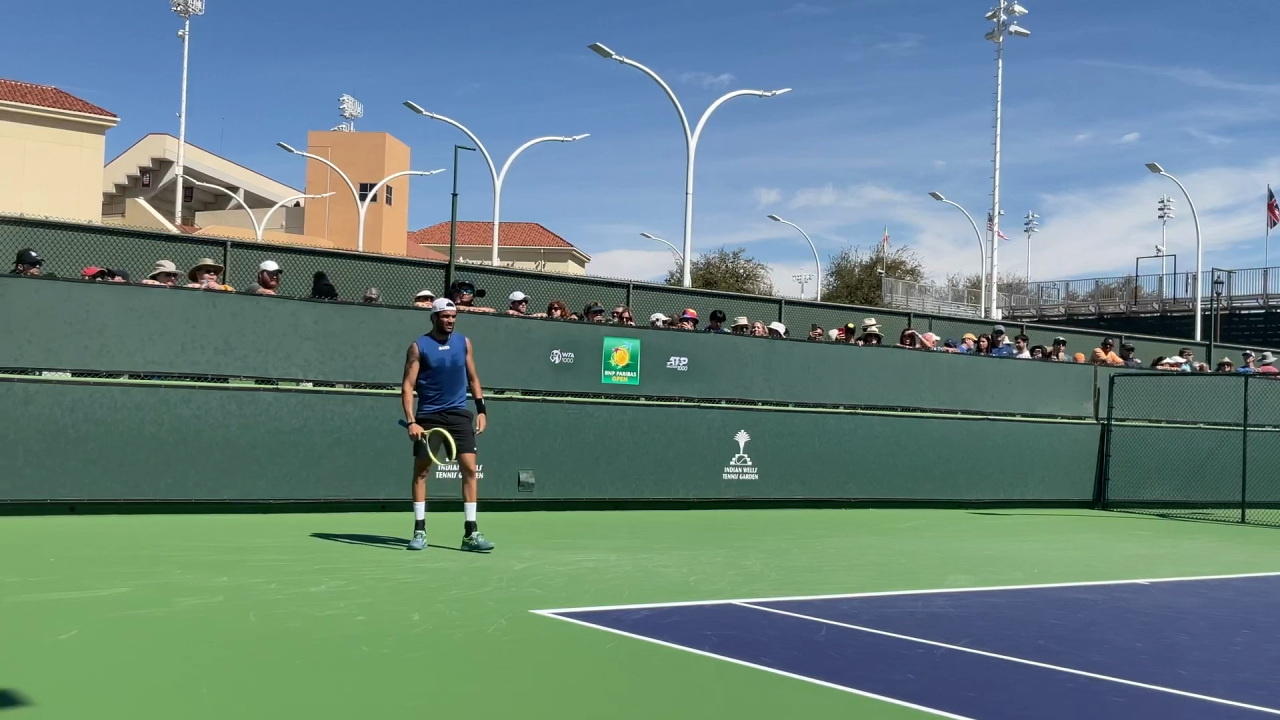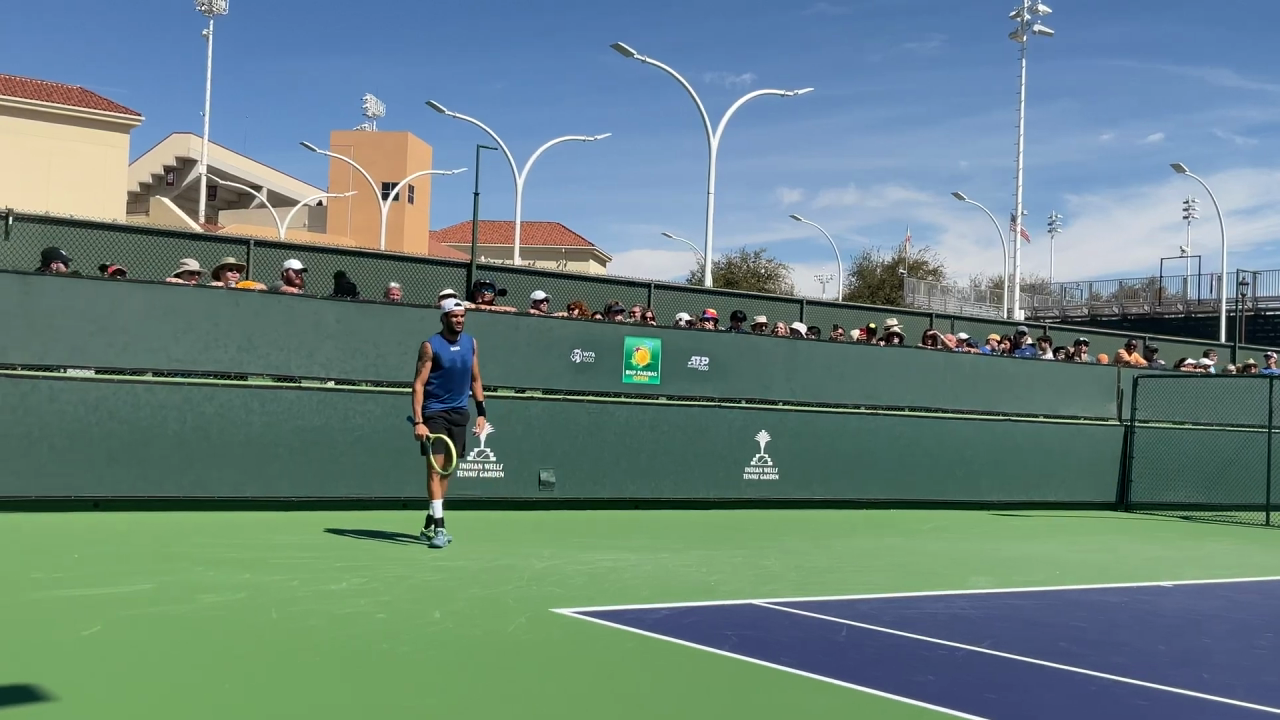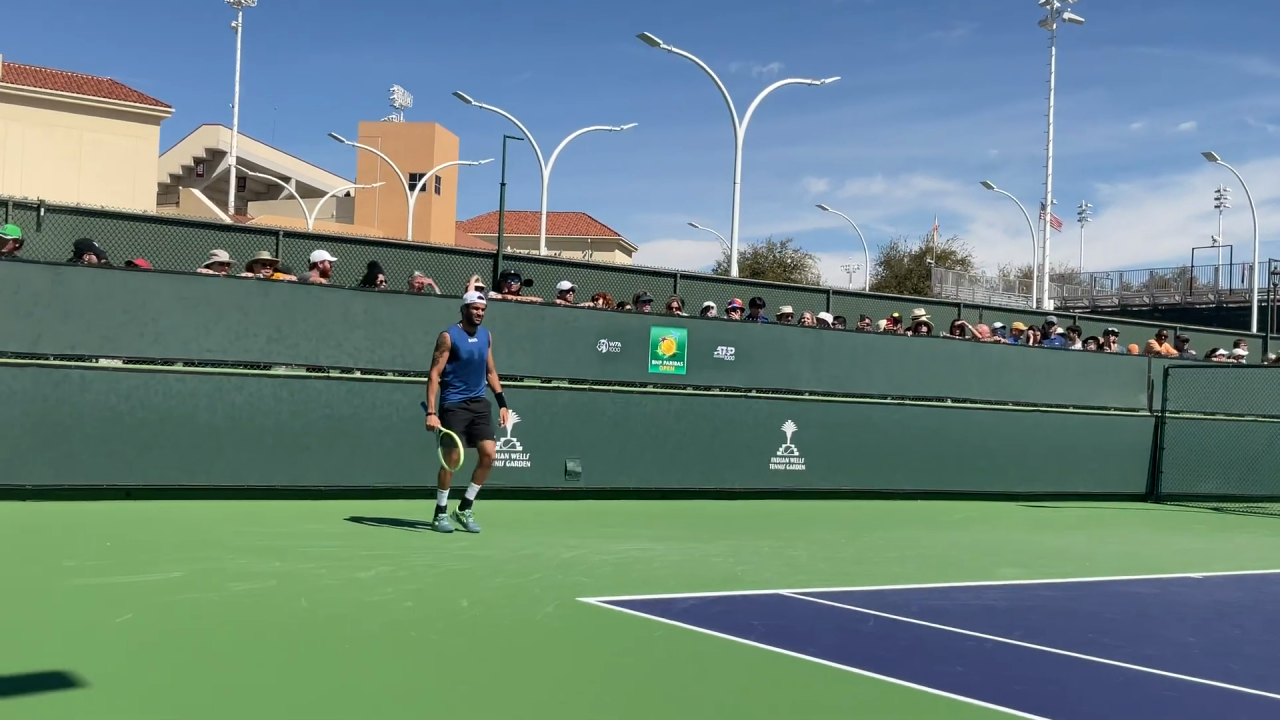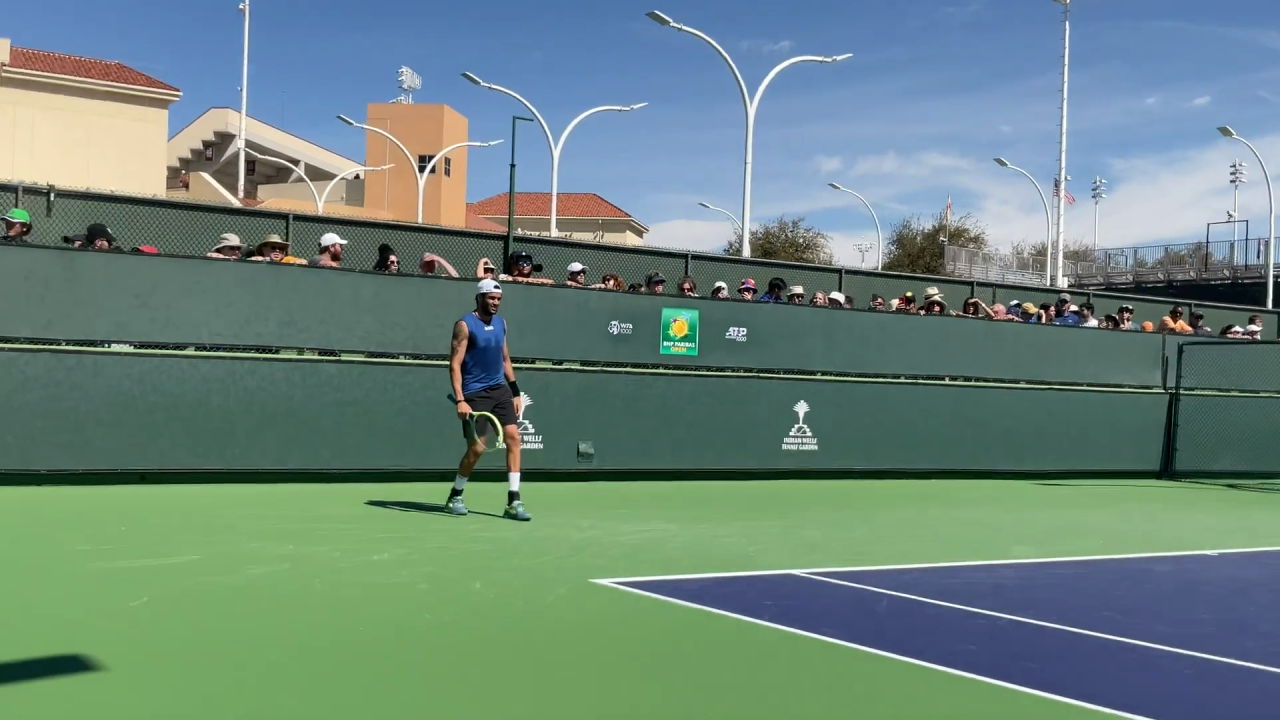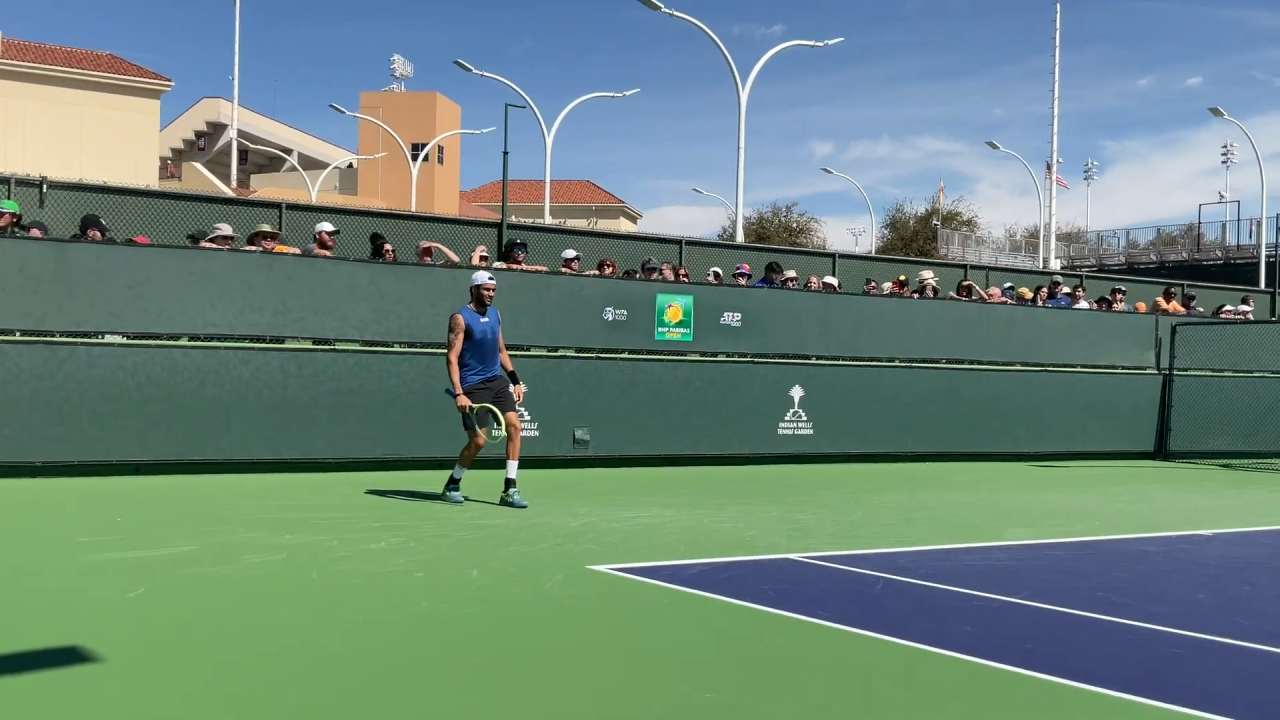
dt=0.5s
person 1, frame 1
left shoulder: (463, 342)
right shoulder: (418, 347)
left elbow: (472, 378)
right elbow: (407, 386)
left wrist: (481, 409)
right wrist: (411, 421)
left hip: (460, 415)
right hip: (429, 416)
left knee: (469, 469)
right knee: (421, 472)
left ankle: (472, 533)
right ankle: (420, 531)
person 1, frame 2
left shoulder: (470, 343)
right shoulder: (430, 346)
left elbow: (475, 379)
right elbow: (418, 385)
left wrist: (481, 412)
right wrist: (418, 421)
left hip: (460, 414)
right hip: (435, 414)
left knee: (447, 471)
right knee: (434, 470)
left ankle: (430, 525)
right ankle: (439, 528)
person 1, frame 3
left shoulder: (486, 335)
right shoulder: (448, 337)
right elbow: (434, 375)
left wrist: (502, 403)
right wrist: (431, 412)
left hip: (479, 404)
right hip: (454, 405)
left knee: (489, 456)
right knee: (452, 459)
left ankle: (464, 508)
right ankle: (440, 514)
person 1, frame 4
left shoulder: (501, 323)
right shoulder: (465, 325)
right elbow: (455, 365)
left wrist: (515, 392)
right wrist: (460, 400)
left hip: (500, 390)
right hip: (475, 393)
left knee: (513, 438)
right knee: (476, 448)
left ankle: (513, 502)
right ankle: (455, 496)
person 1, frame 5
left shoulder: (495, 314)
right shoulder: (460, 318)
right elbow: (452, 358)
left wrist: (515, 380)
right wrist: (458, 393)
left hip: (497, 381)
right hip: (473, 386)
left knee: (515, 427)
right knee: (478, 441)
left ankle: (510, 491)
right ankle: (452, 484)
